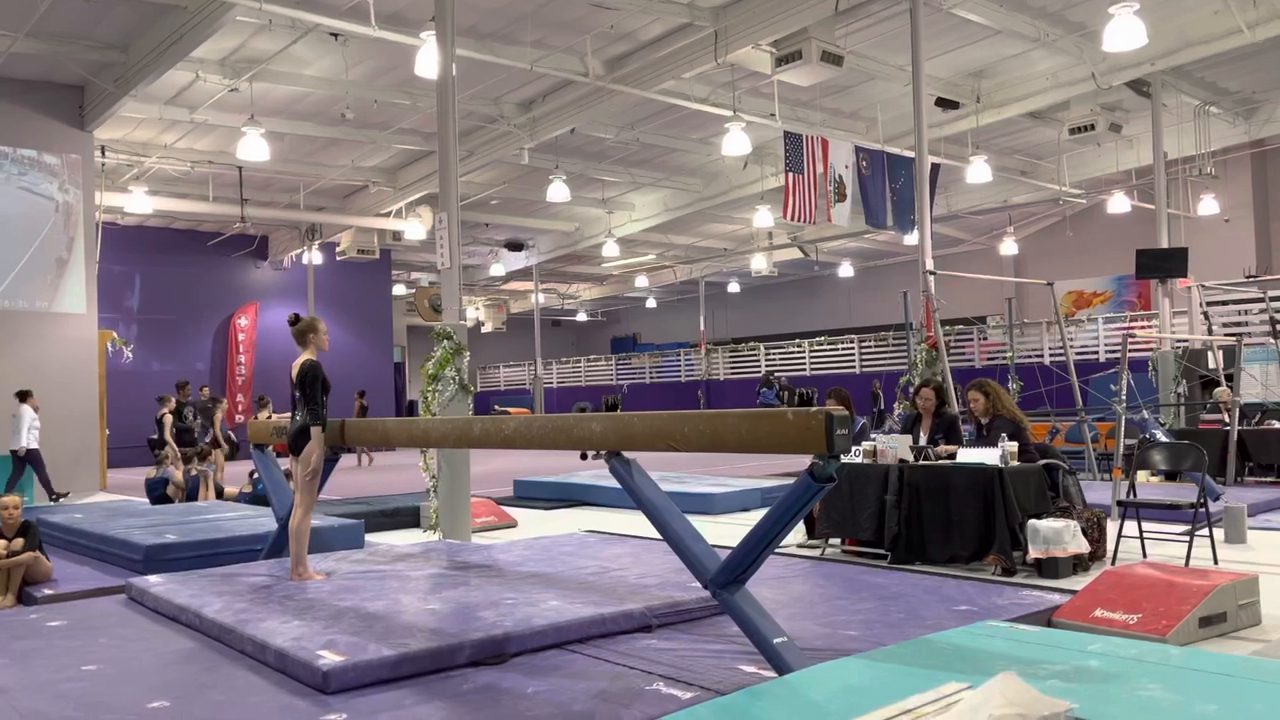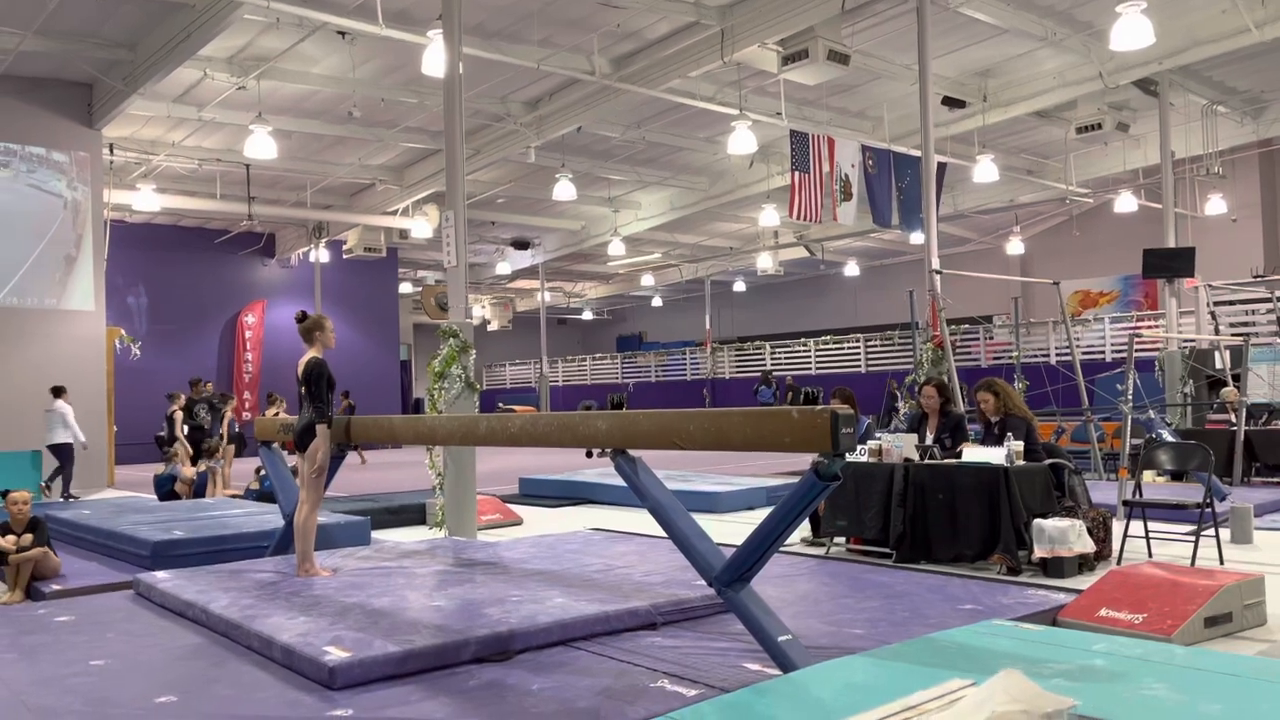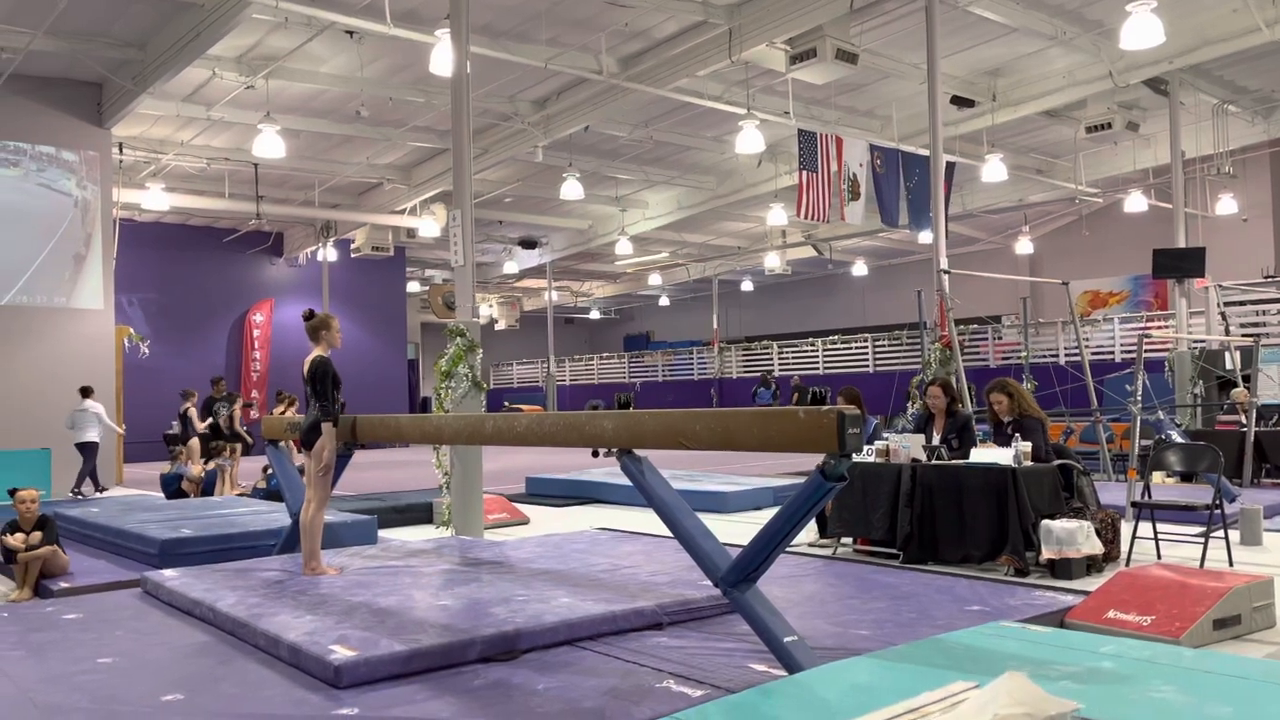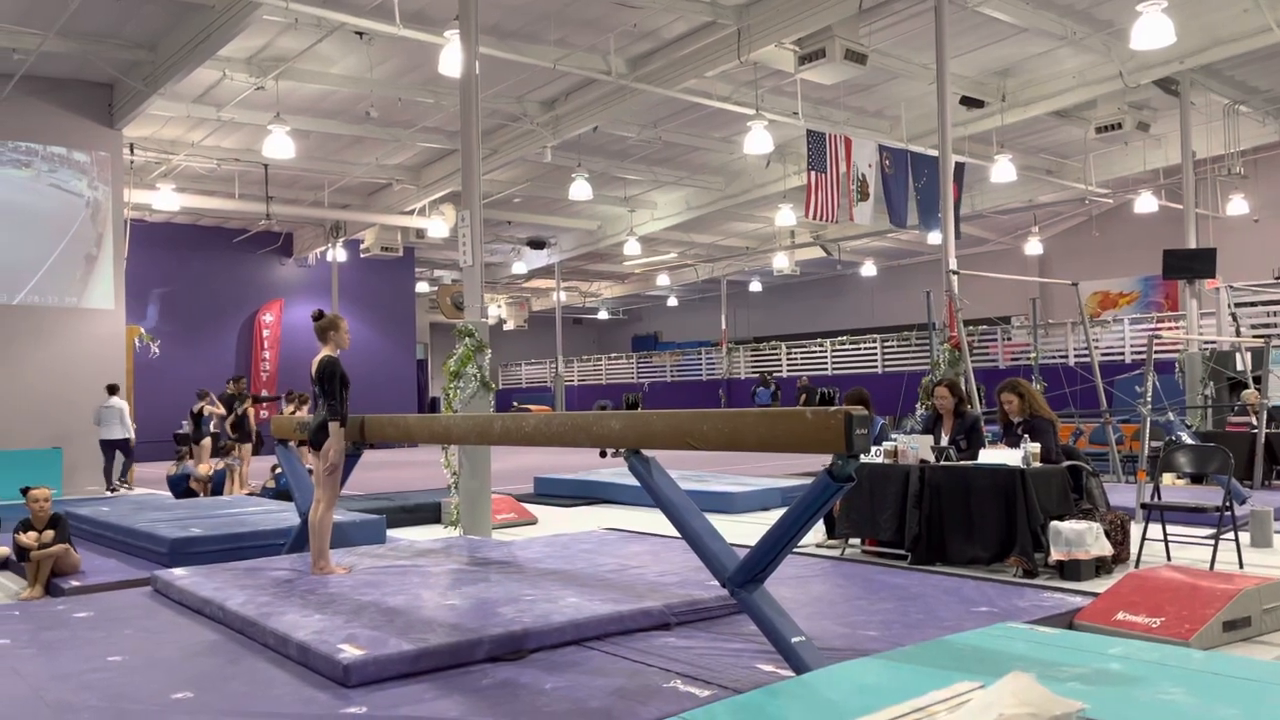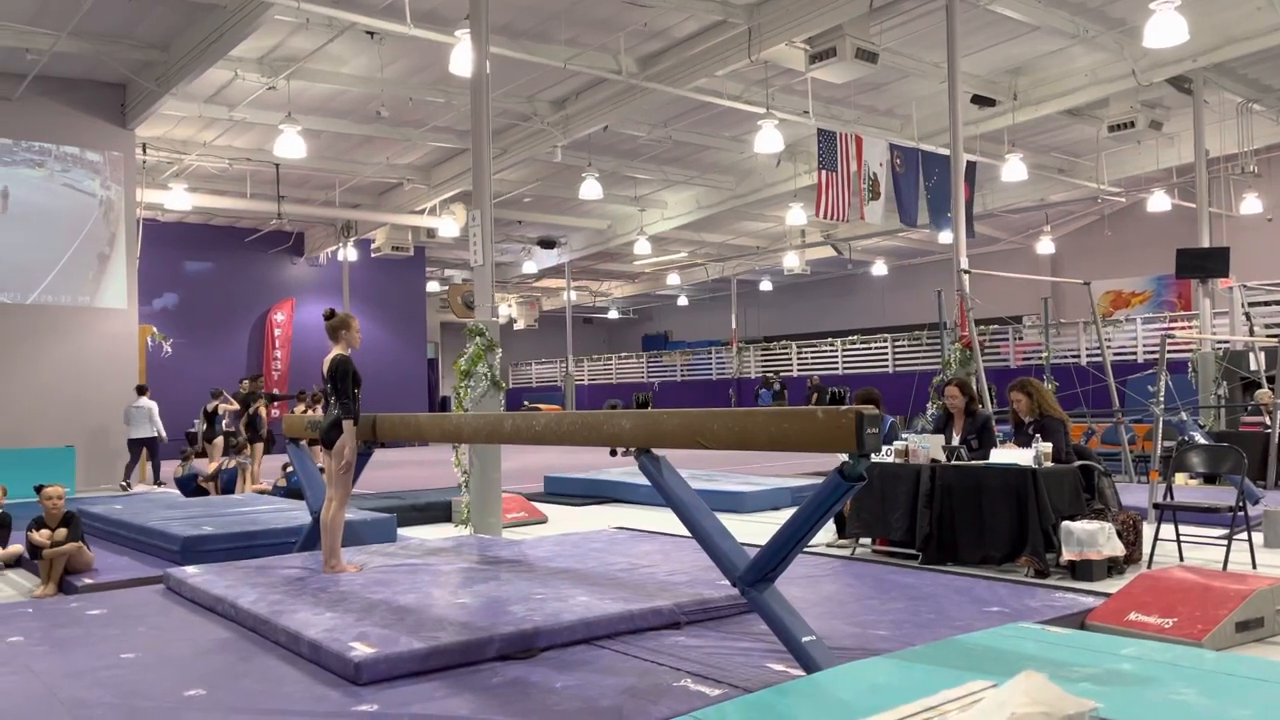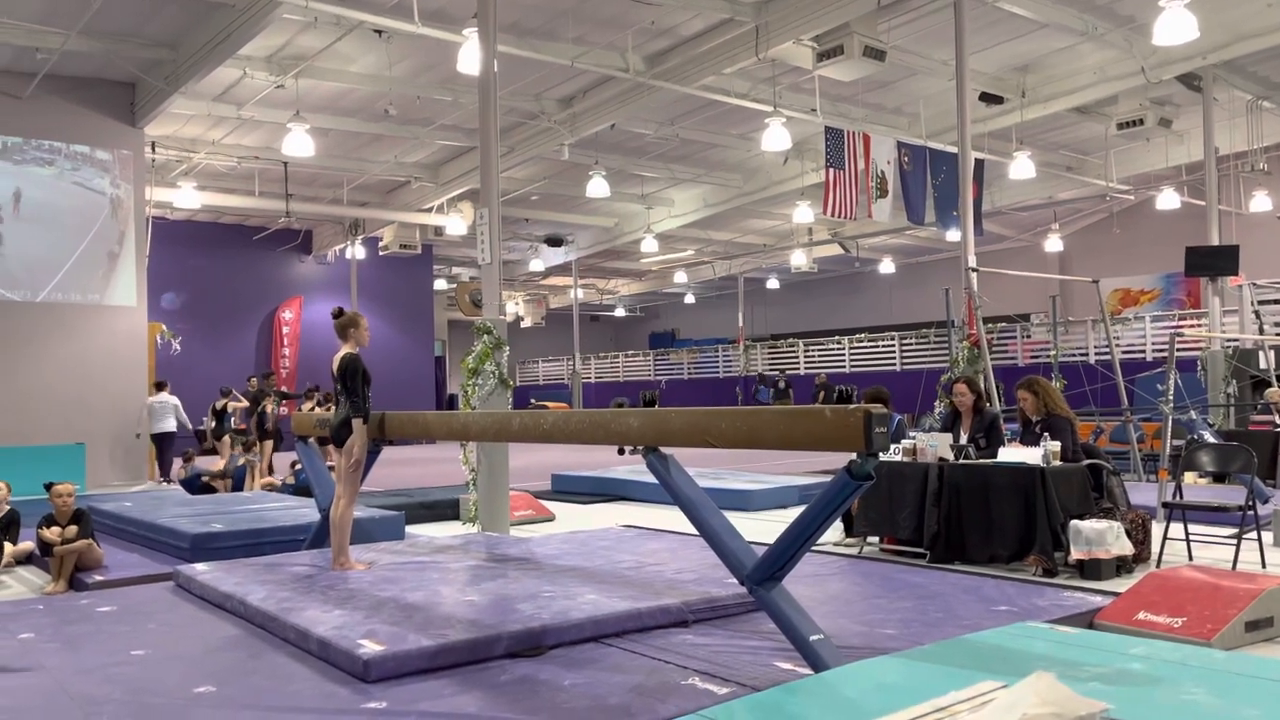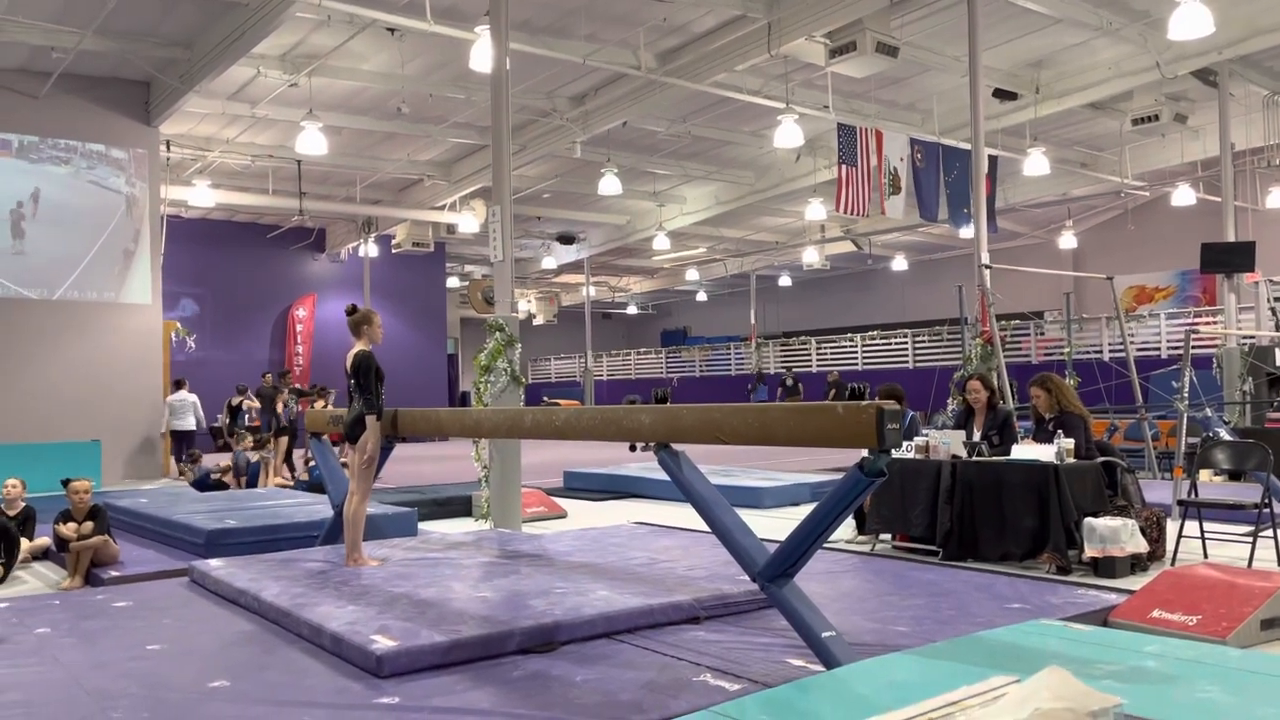
dt=0.3s
person 1, frame 1
left shoulder: (295, 366)
right shoulder: (313, 366)
right elbow: (314, 411)
right wrist: (317, 451)
left hip: (294, 434)
right hip: (307, 437)
left knee: (299, 504)
right knee: (306, 506)
left ankle: (296, 566)
right ankle: (301, 569)
person 1, frame 2
left shoulder: (302, 363)
right shoulder: (318, 364)
right elbow: (320, 408)
right wrist: (323, 448)
left hip: (301, 430)
right hip: (314, 433)
left knee: (304, 501)
right knee: (312, 502)
left ankle: (302, 562)
right ankle: (307, 565)
person 1, frame 3
left shoulder: (308, 361)
right shoulder: (323, 363)
right elbow: (325, 407)
right wrist: (329, 446)
left hip: (307, 430)
right hip: (319, 432)
left knee: (310, 499)
right knee: (319, 500)
left ankle: (309, 561)
right ankle: (315, 564)
person 1, frame 4
left shoulder: (316, 362)
right shoulder: (332, 363)
right elbow: (333, 406)
right wrist: (336, 446)
left hip: (316, 429)
right hip: (328, 432)
left knee: (318, 499)
right knee: (328, 500)
left ankle: (317, 560)
right ankle: (323, 563)
person 1, frame 5
left shoulder: (327, 361)
right shoulder: (344, 361)
right elbow: (346, 404)
right wrist: (350, 444)
left hip: (327, 428)
right hip: (340, 431)
left knee: (331, 497)
right knee: (340, 498)
left ankle: (328, 559)
right ankle: (334, 561)
person 1, frame 6
left shoulder: (337, 359)
right shoulder: (354, 360)
right elbow: (356, 403)
right wrist: (359, 441)
left hip: (338, 426)
right hip: (350, 429)
left knee: (340, 495)
right knee: (349, 496)
left ankle: (337, 556)
right ankle: (343, 559)
person 1, frame 7
left shoulder: (350, 357)
right shoulder: (367, 357)
right elbow: (370, 399)
right wrist: (373, 439)
left hip: (351, 423)
right hip: (364, 426)
left knee: (353, 492)
right knee: (362, 493)
left ankle: (351, 553)
right ankle: (356, 556)
